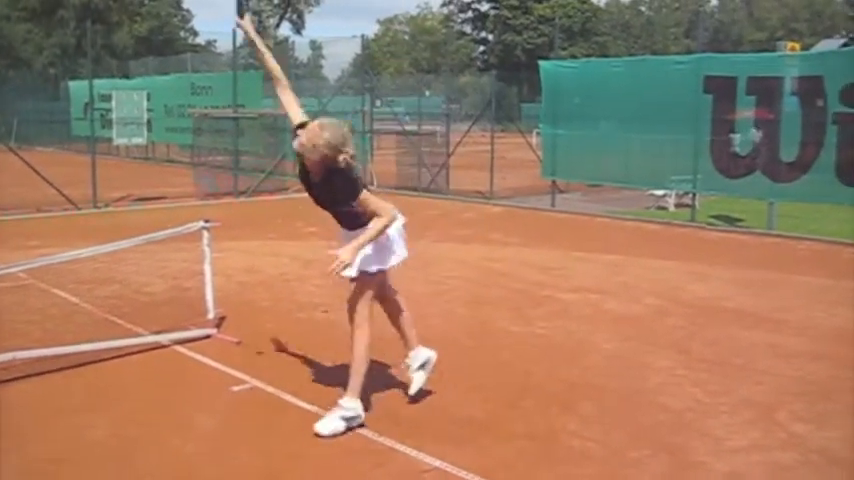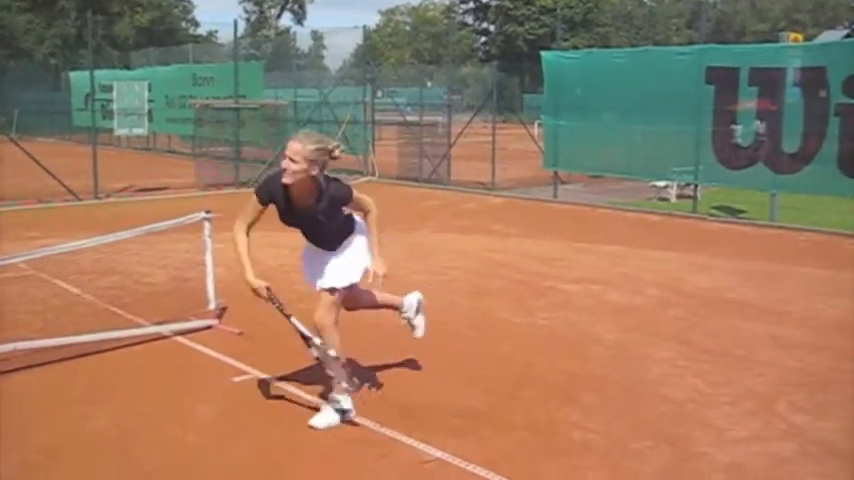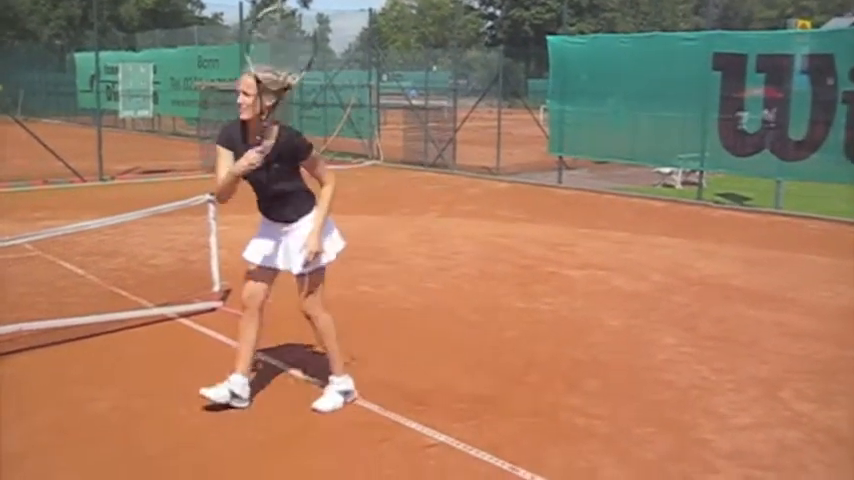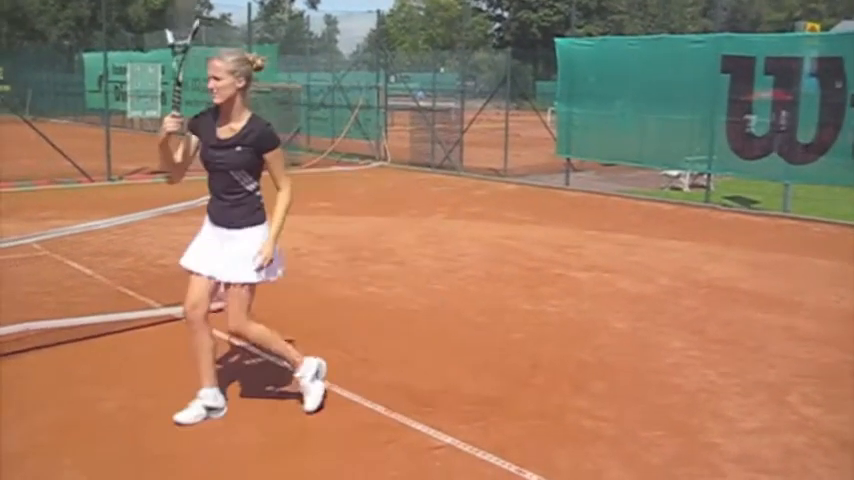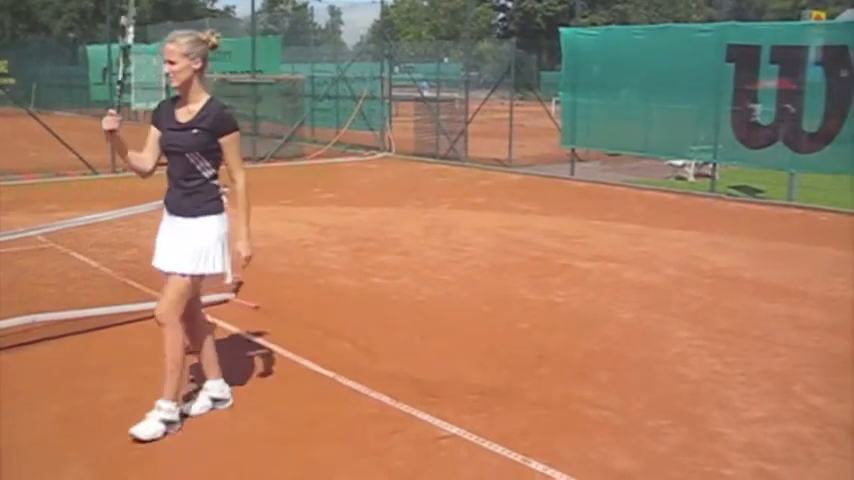
dt=0.3s
person 1, frame 1
left shoulder: (346, 181)
right shoulder: (306, 138)
left elbow: (389, 214)
right elbow: (282, 87)
left wrist: (353, 249)
right wrist: (258, 43)
left hip: (373, 232)
right hip: (361, 225)
left knee: (357, 307)
right knee: (382, 292)
left ankle: (350, 405)
right ankle: (417, 355)
person 1, frame 2
left shoulder: (333, 192)
right shoulder: (271, 187)
left elbow: (371, 210)
right elbow: (241, 227)
left wrist: (377, 256)
right wrist: (249, 272)
left hip: (347, 245)
right hip: (317, 247)
left knee: (323, 319)
right knee: (349, 301)
left ankle: (341, 401)
right ankle: (407, 303)
person 1, frame 3
left shoulder: (291, 141)
right shoulder: (231, 135)
left elbow: (327, 182)
right elbow: (221, 194)
left wrist: (317, 232)
right wrist: (238, 169)
left hip: (303, 225)
right hip: (271, 225)
left knee: (311, 306)
right knee: (250, 299)
left ankle: (341, 382)
right ankle: (237, 385)
person 1, frame 4
left shoulder: (262, 132)
right shoulder: (202, 122)
left elbow: (284, 191)
right elbow: (174, 176)
left wrist: (271, 242)
right wrist: (165, 141)
left hip: (248, 235)
right hip: (214, 229)
left knee: (238, 324)
right knee: (193, 312)
left ankle: (307, 366)
right ankle: (209, 396)
person 1, frame 5
left shoulder: (218, 116)
right shoulder: (165, 112)
left elbow: (238, 179)
right elbow: (145, 166)
left wrist: (243, 235)
right wrist: (114, 137)
left hip: (202, 225)
right hip: (172, 220)
left knee: (167, 315)
right knee: (189, 311)
left ankle: (167, 408)
right ankle: (216, 386)
